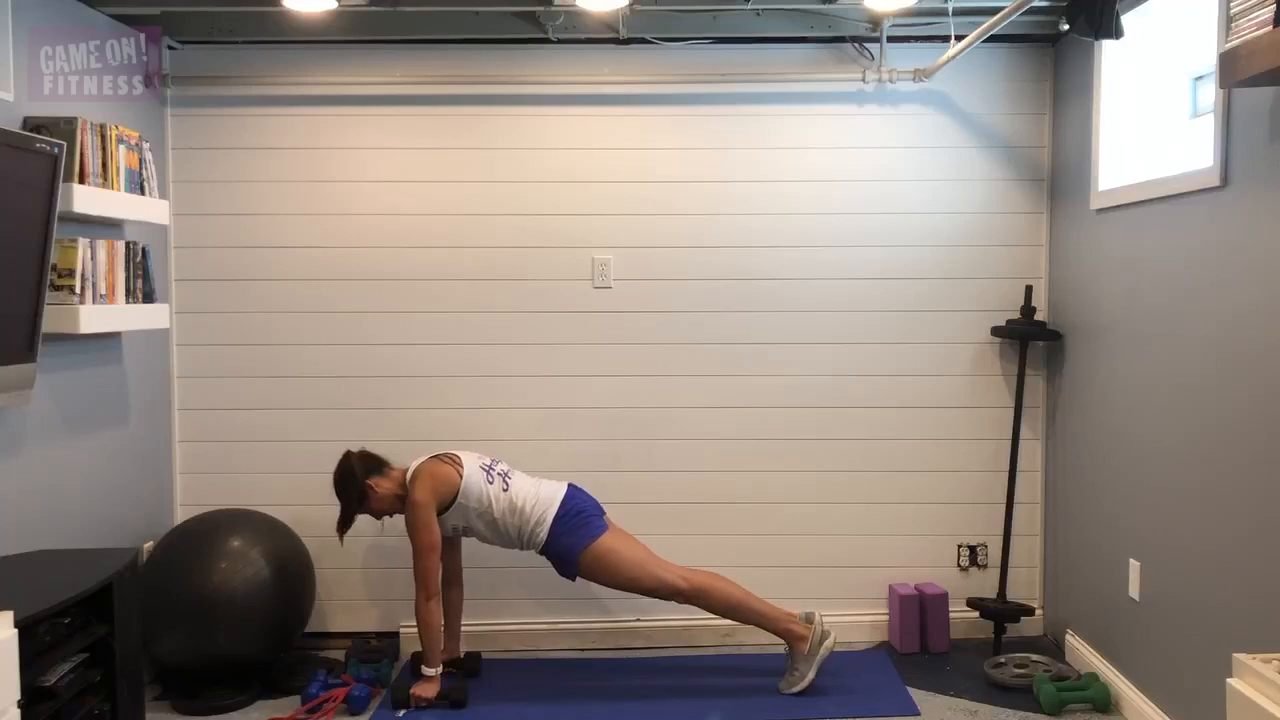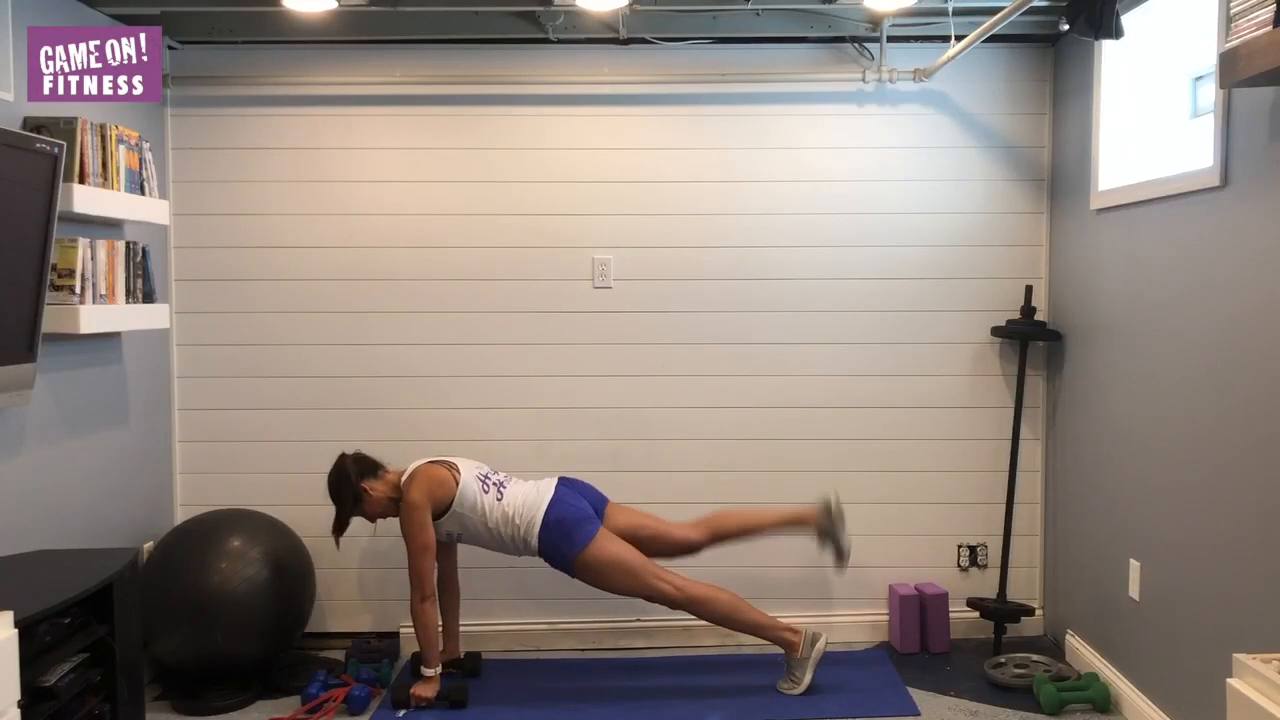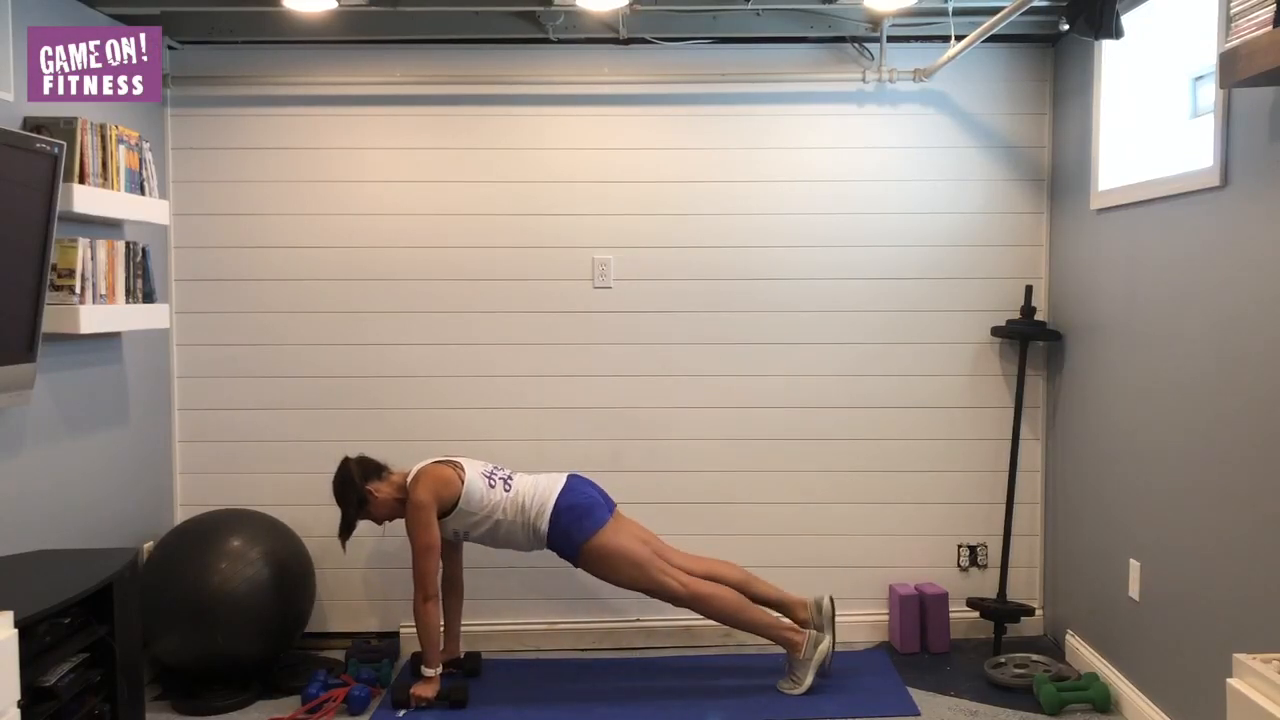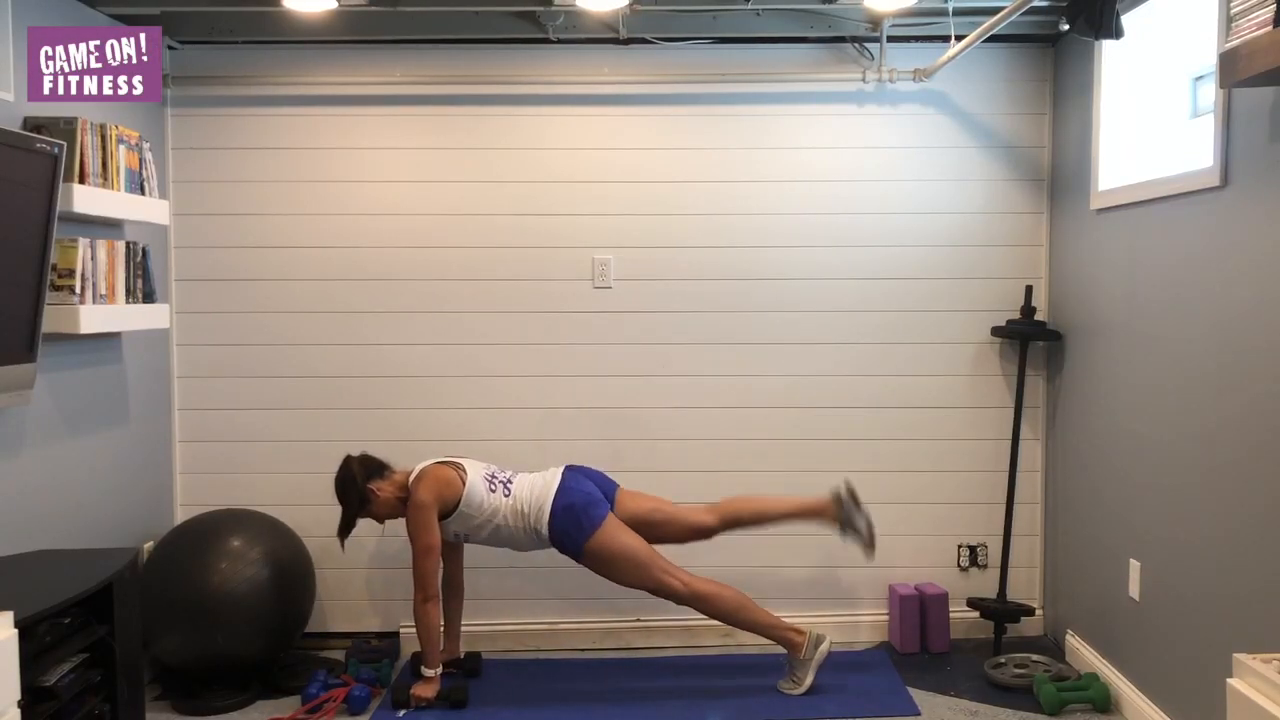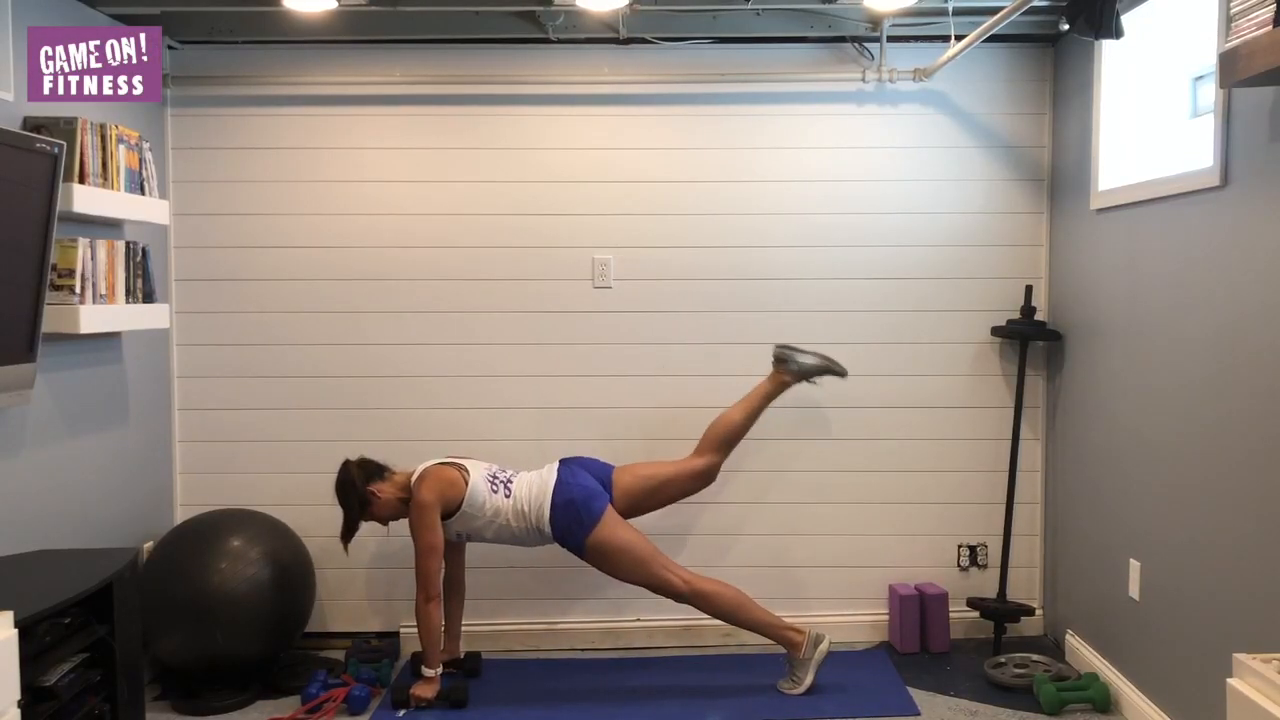
dt=1s
person 1, frame 1
left shoulder: (419, 494)
right shoulder: (436, 478)
left elbow: (428, 590)
right elbow: (452, 579)
left wrist: (430, 672)
right wrist: (451, 649)
left hip: (560, 524)
right hip: (565, 505)
left knee: (674, 584)
right knee: (673, 579)
left ankle: (800, 634)
right ankle: (794, 620)
person 1, frame 2
left shoulder: (412, 496)
right shoulder: (430, 480)
left elbow: (424, 594)
right elbow: (447, 577)
left wrist: (431, 673)
right wrist: (452, 648)
left hip: (555, 526)
right hip: (563, 498)
left knee: (672, 588)
right knee: (695, 534)
left ankle: (794, 640)
right ankle: (813, 517)
person 1, frame 3
left shoulder: (419, 495)
right shoulder: (435, 484)
left elbow: (427, 594)
right elbow: (451, 582)
left wrist: (430, 672)
right wrist: (450, 649)
left hip: (563, 515)
right hip: (568, 496)
left knee: (676, 585)
right knee: (686, 567)
left ankle: (796, 639)
right ankle: (804, 611)
person 1, frame 4
left shoulder: (419, 499)
right shoulder: (437, 483)
left elbow: (428, 596)
right elbow: (453, 582)
left wrist: (431, 673)
right wrist: (452, 650)
left hip: (564, 510)
right hip: (570, 486)
left knee: (676, 583)
right knee: (708, 521)
left ankle: (798, 642)
right ankle: (830, 508)
person 1, frame 5
left shoulder: (423, 495)
right shoulder: (438, 481)
left elbow: (429, 595)
right elbow: (454, 583)
left wrist: (430, 674)
right wrist: (452, 649)
left hip: (567, 506)
right hip: (573, 479)
left knee: (676, 582)
right knee: (703, 464)
left ankle: (797, 641)
right ankle: (781, 376)
